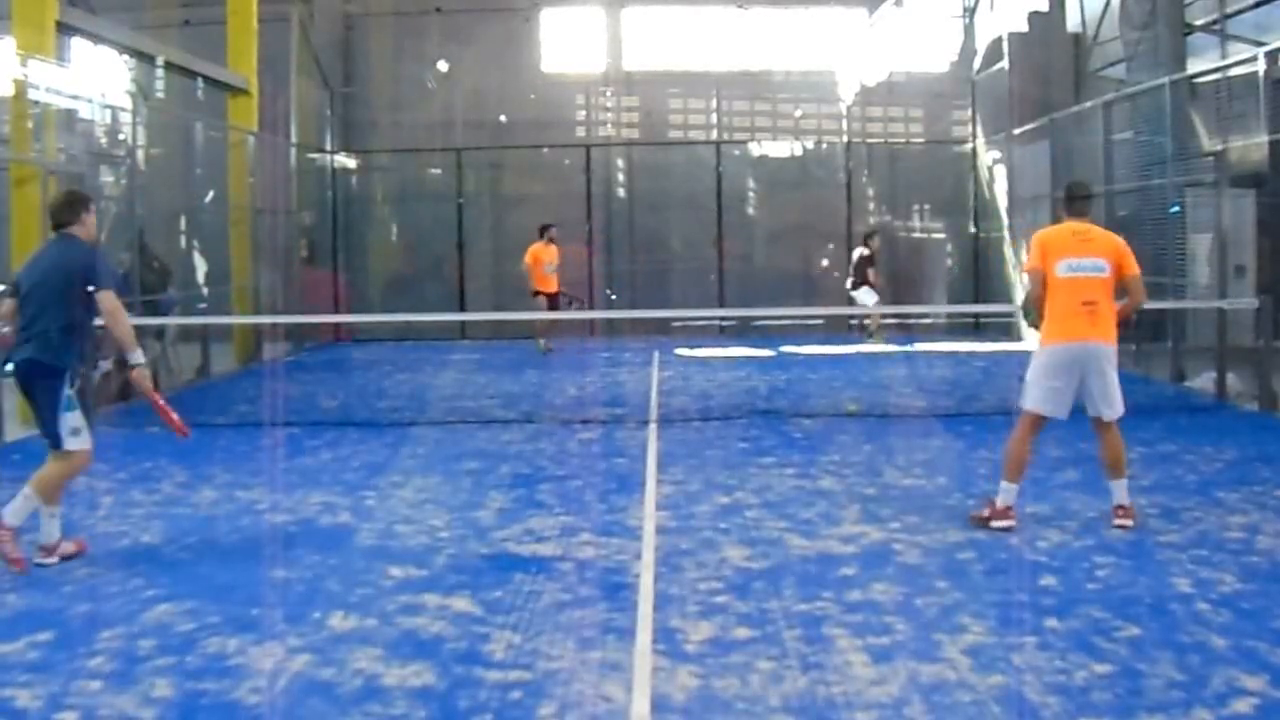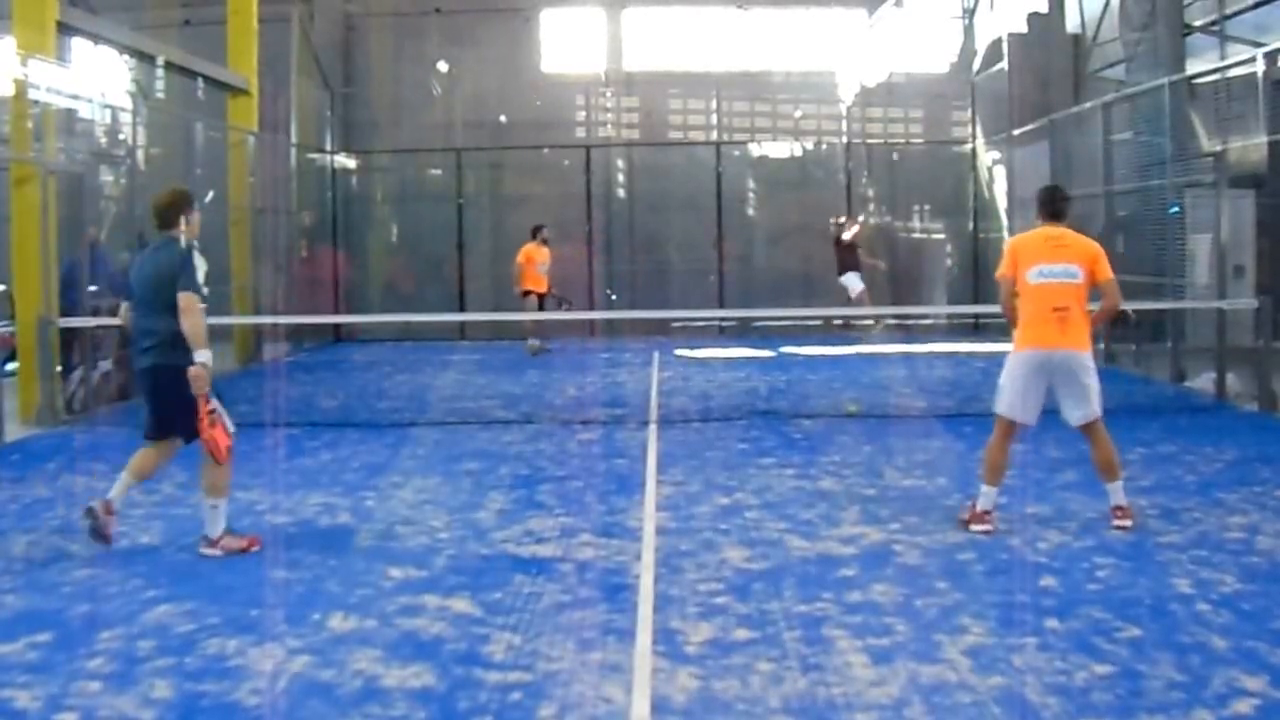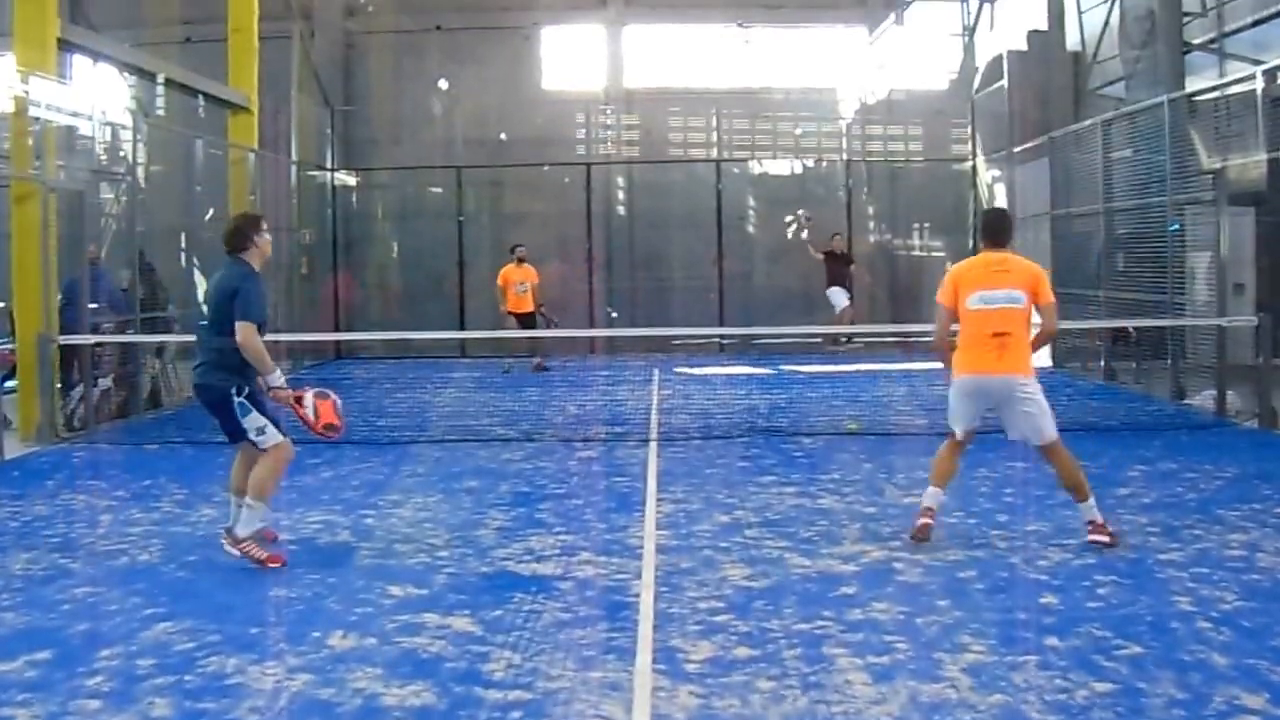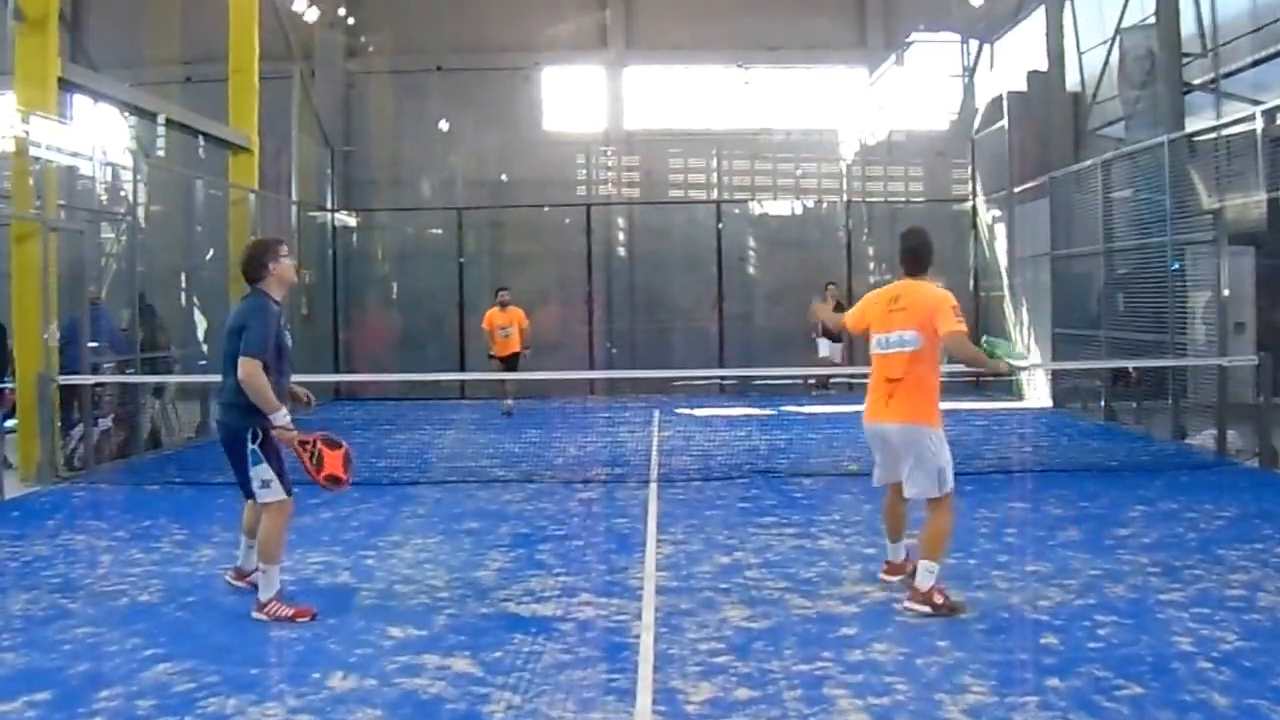
dt=0.4s
person 1, frame 1
left shoulder: (40, 258)
right shoulder: (86, 254)
right elbow: (110, 307)
right wrist: (137, 359)
left hip: (32, 360)
right hip: (55, 364)
left knee: (62, 452)
right knee: (76, 456)
left ankle: (49, 541)
person 1, frame 2
left shoulder: (143, 260)
right shoulder: (187, 255)
left elbow: (127, 314)
right elbow: (189, 307)
right wrist: (201, 358)
left hip: (146, 363)
right hip: (176, 364)
left knee: (163, 443)
right knee: (217, 444)
left ankle: (108, 504)
right ankle: (215, 536)
person 1, frame 3
left shoulder: (223, 277)
right shoulder: (247, 279)
right elbow: (246, 337)
left wrist: (257, 375)
right wrist: (276, 380)
left hip: (215, 378)
right hip: (227, 382)
left knee: (252, 449)
right knee: (279, 448)
left ankle: (239, 526)
right ankle: (244, 534)
person 1, frame 4
left shoulder: (263, 308)
right shoulder: (261, 312)
right elbow: (248, 374)
left wrist: (290, 389)
right wrist: (281, 419)
left hip: (249, 421)
right hip: (248, 424)
left knee: (262, 496)
right knee: (278, 504)
left ankle: (245, 568)
right ankle: (268, 600)
person 2, frame 1
left shoulder: (1044, 238)
right shoulder: (1115, 242)
left elbow: (1036, 292)
right elbow: (1138, 297)
left hip: (1058, 343)
right hip: (1101, 344)
left knee: (1028, 423)
right knee: (1107, 425)
left ankle: (1003, 506)
right ankle: (1122, 506)
person 2, frame 2
left shoulder: (1017, 245)
right shoulder: (1090, 247)
left elbow: (1006, 301)
right elbow: (1114, 302)
left hip: (1030, 349)
right hip: (1075, 350)
left knee: (1003, 428)
right knee: (1094, 429)
left ankle: (983, 510)
right ankle: (1120, 507)
person 2, frame 3
left shoulder: (958, 272)
right shoulder: (1033, 272)
left elbow: (940, 332)
right elbow: (1051, 326)
left wrist: (952, 365)
left hip: (968, 374)
right hip: (1015, 375)
left knee: (955, 441)
right knee: (1054, 450)
left ankle: (927, 512)
right ankle: (1096, 523)
person 2, frame 4
left shoulder: (875, 300)
right shoulder: (939, 298)
left elbow: (842, 324)
right elbow: (959, 349)
left wrist: (825, 313)
right wrist: (996, 366)
left hip: (876, 418)
right hip: (917, 420)
left knee: (896, 490)
right knee: (939, 504)
left ankle: (895, 562)
right ankle: (924, 589)
